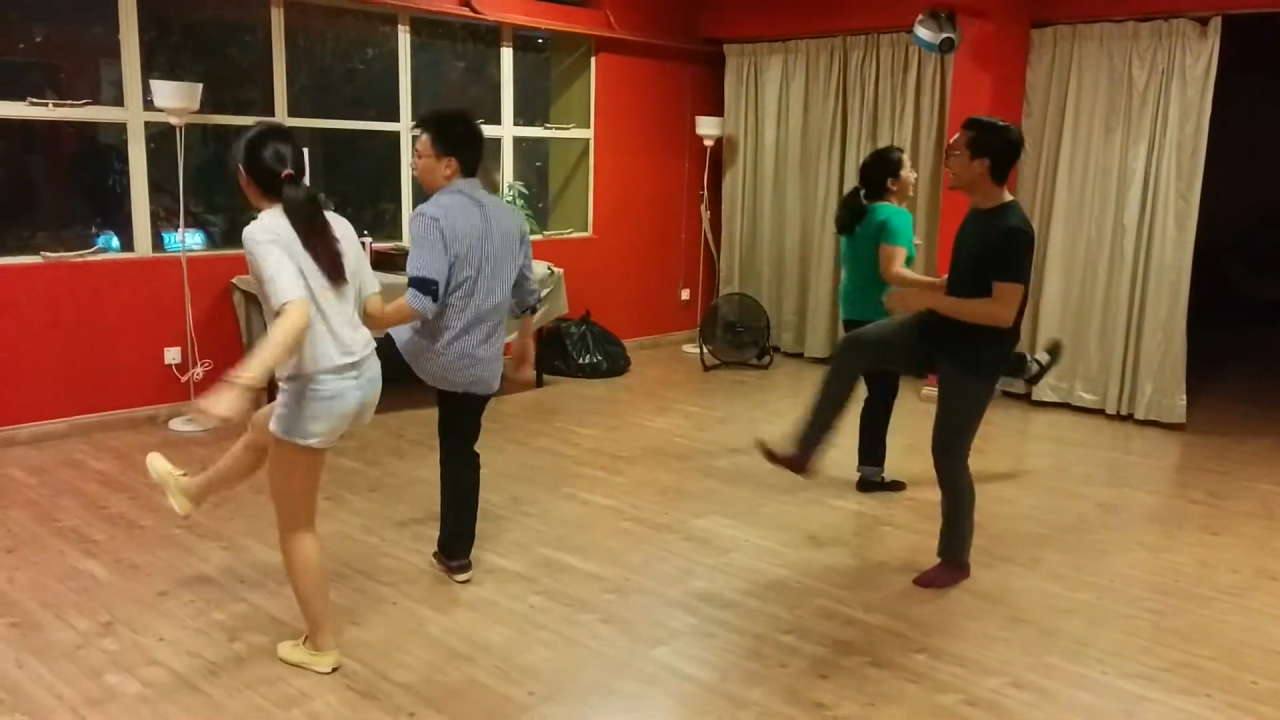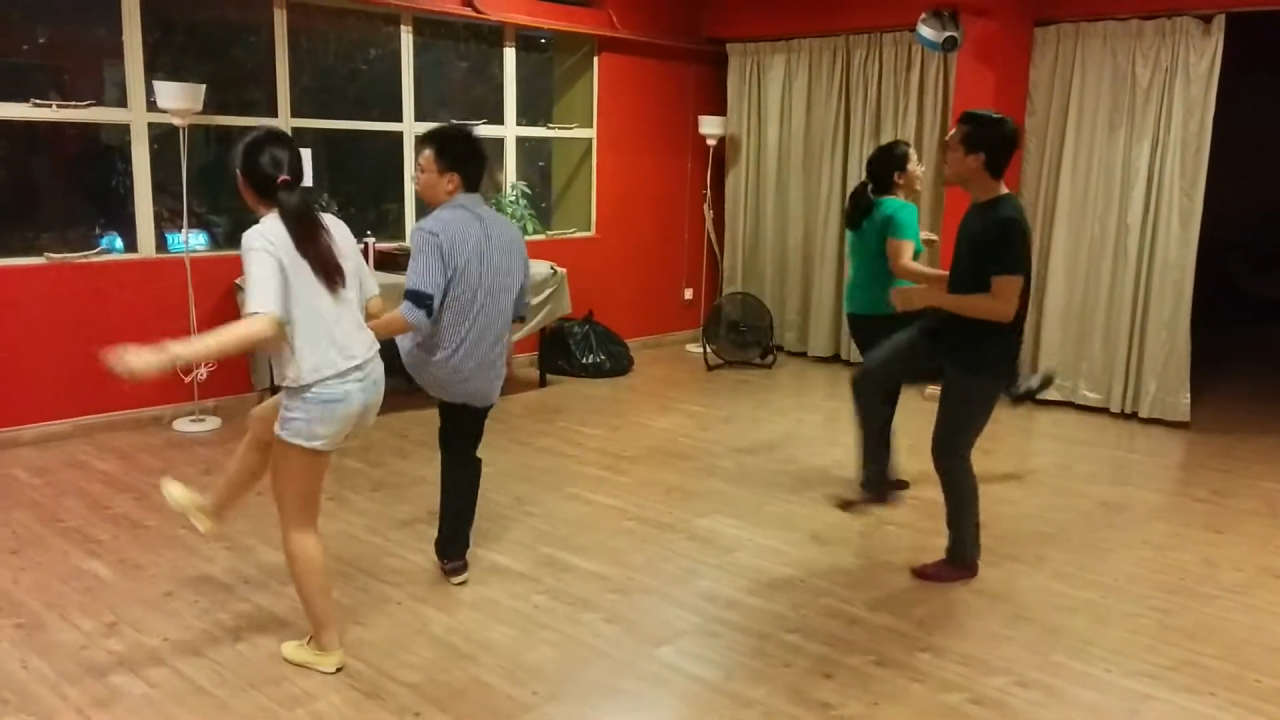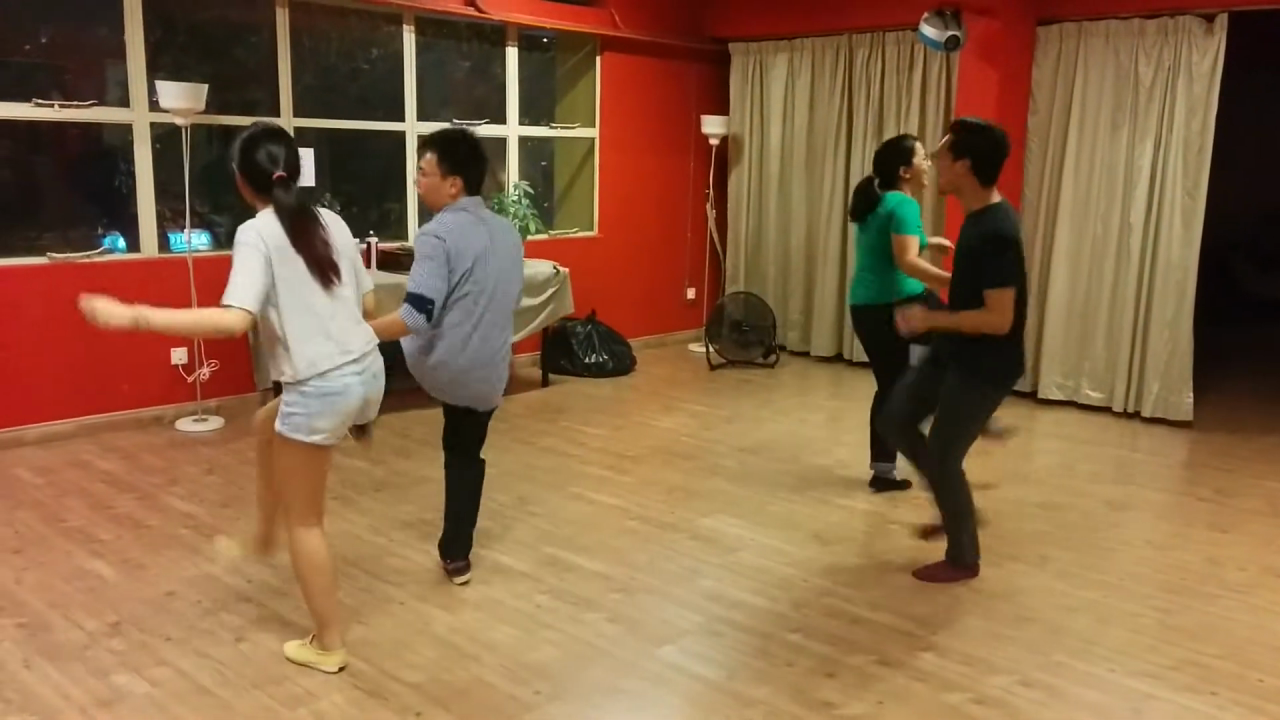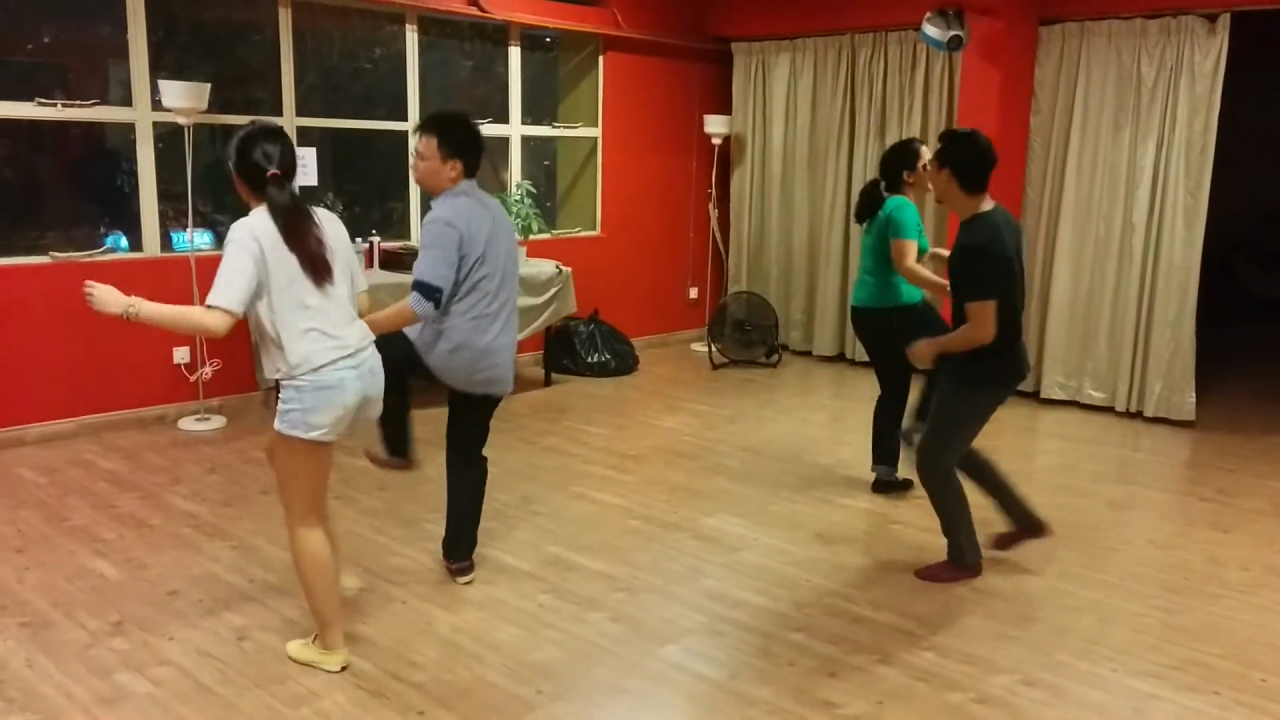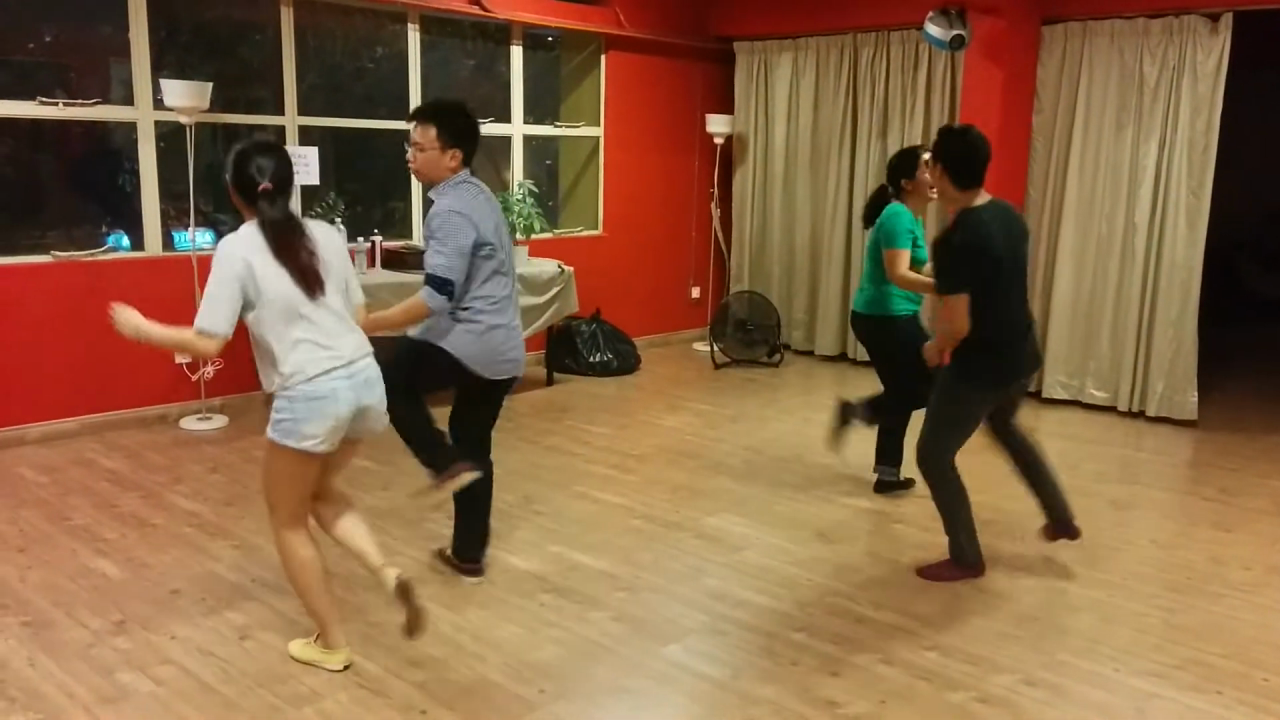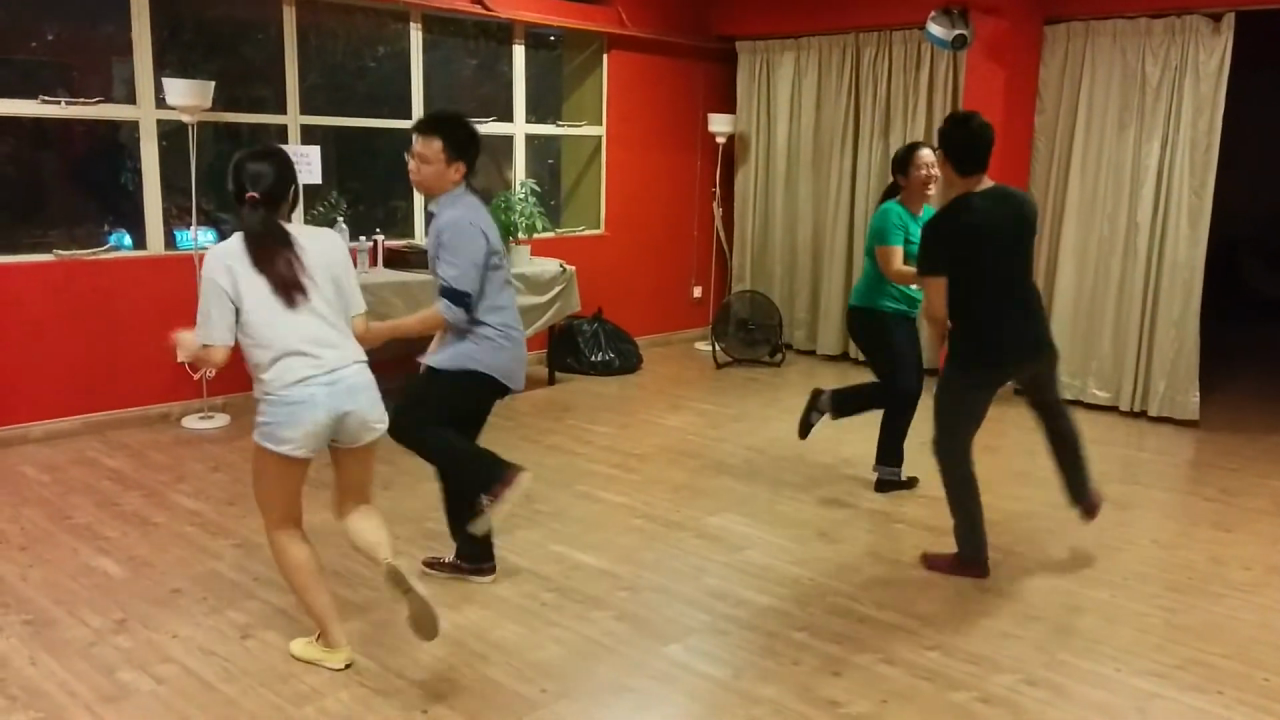
dt=0.1s
person 1, frame 1
left shoulder: (263, 233)
right shoulder: (337, 224)
left elbow: (294, 314)
left wrist: (240, 382)
left hip: (322, 388)
right hip: (365, 373)
left knee: (293, 522)
right knee: (262, 427)
left ankle: (320, 645)
right ankle: (192, 491)
person 1, frame 2
left shoulder: (263, 240)
right shoulder: (335, 228)
left elbow: (262, 325)
left wrist: (164, 355)
left hip: (324, 394)
right hip: (369, 376)
left knee: (298, 523)
right knee: (264, 423)
left ankle: (325, 645)
right ankle: (209, 507)
person 1, frame 3
left shoulder: (256, 234)
right shoulder: (332, 223)
left elbow: (236, 318)
left wrist: (131, 317)
left hip: (321, 388)
right hip: (367, 370)
left knee: (302, 519)
right knee: (271, 428)
left ankle: (328, 644)
right ankle: (263, 543)
person 1, frame 4
left shoulder: (249, 233)
right shoulder: (327, 221)
left elbow: (220, 319)
left wrist: (127, 305)
left hip: (314, 384)
right hip: (366, 367)
left knee: (300, 522)
right knee: (286, 458)
left ankle: (331, 644)
right ankle: (328, 575)
person 1, frame 5
left shoulder: (237, 249)
right shoulder: (327, 236)
left elbow: (207, 341)
left wrist: (142, 329)
left hip: (309, 397)
right hip: (365, 381)
left knee: (288, 523)
right knee: (321, 494)
left ankle: (331, 643)
right ankle: (386, 571)
person 1, frame 6
left shoulder: (221, 260)
right shoulder: (329, 242)
left elbow: (216, 353)
right elbow: (355, 328)
left wrist: (188, 344)
left hip: (288, 402)
right hip: (352, 385)
left knee: (282, 527)
right knee: (354, 505)
left ankle: (332, 641)
right ankle: (392, 564)
person 2, frame 1
left shoulder: (432, 215)
right shoulder: (510, 216)
left elbow: (422, 301)
right elbow: (526, 294)
left wrist: (367, 318)
right wrist: (525, 345)
left hip: (431, 350)
right hip: (483, 363)
left knee: (370, 352)
right knee: (460, 449)
right ankle: (456, 553)
person 2, frame 2
left shoulder: (434, 231)
right shoulder: (511, 232)
left elbow: (418, 314)
right elbow: (518, 307)
left hip: (435, 361)
right hip: (485, 374)
left knee: (366, 334)
right knee: (462, 455)
right ankle: (454, 556)
person 2, frame 3
left shoulder: (438, 234)
right shoulder: (509, 233)
left elbow: (416, 317)
left hip: (441, 365)
right hip: (489, 375)
left knee: (367, 335)
right knee: (465, 457)
right ankle: (457, 556)
person 2, frame 4
left shoulder: (444, 220)
right shoulder: (494, 212)
left elbow: (427, 304)
left wrist: (363, 324)
left hip: (455, 349)
right hip: (495, 358)
left knee: (384, 353)
right knee: (468, 451)
left ankle: (397, 448)
right ankle: (460, 556)
person 2, frame 5
left shoulder: (451, 210)
right shoulder: (480, 198)
left elbow: (438, 296)
left wrist: (369, 323)
left hip: (471, 343)
right hip: (503, 348)
left knee: (391, 374)
right knee: (473, 446)
left ankle: (450, 463)
right ankle: (468, 554)
person 2, frame 6
left shoulder: (460, 223)
right shoulder: (449, 216)
left elbow: (455, 310)
left wrist: (386, 330)
right wrist: (435, 349)
left hip: (484, 350)
right hip: (471, 350)
left knee: (406, 419)
right knee: (444, 437)
left ankle: (496, 477)
right ankle: (473, 556)
person 3, frame 1
left shoulder: (1012, 230)
right shoulder: (977, 214)
left elbow: (1004, 312)
left wrist: (927, 300)
right wrist: (930, 295)
left hip: (975, 357)
right hip: (935, 332)
left knee: (949, 455)
right knee: (854, 348)
left ankle: (955, 561)
right ankle: (803, 452)
person 3, frame 2
left shoulder: (1004, 223)
right shoulder: (981, 208)
left elbow: (1005, 305)
left wrist: (929, 296)
right wrist: (937, 294)
left hip: (983, 356)
right hip: (948, 337)
left knee: (949, 452)
right knee: (869, 377)
left ankle: (962, 558)
right ankle: (876, 481)
person 3, frame 3
left shoulder: (994, 233)
right shoulder: (981, 217)
left elbow: (1000, 320)
left wrist: (930, 320)
left hip: (984, 366)
right hip: (957, 350)
left knee: (943, 455)
right knee: (898, 419)
left ankle: (962, 559)
right ankle: (958, 515)
person 3, frame 4
left shoulder: (974, 243)
right shoulder: (999, 221)
left elbow: (982, 331)
left wrist: (930, 349)
left hip: (980, 372)
right hip: (1003, 363)
left knee: (932, 458)
right knee: (952, 445)
left ankle: (964, 559)
right ankle: (1024, 520)
person 3, frame 5
left shoulder: (953, 241)
right shoulder: (1009, 217)
left elbow: (956, 326)
left wrist: (938, 349)
left hip: (982, 365)
right hip: (1021, 355)
left knee: (932, 454)
right knee: (1005, 429)
left ankle: (966, 558)
right ankle: (1060, 518)
person 3, frame 6
left shoulder: (942, 226)
right shoulder: (1021, 204)
left elbow: (935, 310)
left wrist: (943, 331)
left hip: (976, 354)
right hip: (1032, 341)
left knee: (950, 449)
right knee: (1050, 407)
left ankle: (971, 554)
right ankle: (1083, 495)
person 4, frame 1
left shoulder: (857, 215)
right shoulder: (892, 216)
right elbow: (891, 272)
right wrist: (939, 285)
left hip: (855, 319)
right hip: (885, 319)
left knee: (880, 394)
left ankle: (870, 473)
right ankle: (1030, 367)
person 4, frame 2
left shoulder: (868, 210)
right shoulder: (900, 210)
right elbow: (901, 267)
left wrist: (913, 241)
right wrist: (949, 277)
left hip: (861, 314)
right hip: (893, 312)
left ankle: (875, 474)
person 4, frame 3
left shoulder: (875, 203)
right shoulder: (902, 204)
right elbow: (907, 262)
left wrist: (927, 242)
left hip: (865, 308)
right hip: (898, 303)
left knee: (889, 385)
left ankle: (883, 471)
person 4, frame 4
left shoulder: (884, 207)
right shoulder: (900, 209)
right elbow: (906, 268)
left wrist: (940, 253)
right wrist: (951, 289)
left hip: (868, 309)
right hip: (893, 309)
left knee: (894, 387)
left ankle: (886, 473)
right ankle: (915, 429)
person 4, frame 5
left shoulder: (911, 217)
right shoulder: (898, 217)
right elbow: (897, 276)
left hip: (875, 316)
right hip: (888, 318)
left knee: (904, 389)
right knee: (930, 383)
left ankle: (887, 473)
right ankle: (858, 412)
person 4, frame 6
left shoulder: (929, 216)
right shoulder: (890, 215)
right elbow: (892, 270)
left hip: (903, 314)
right hip: (875, 311)
left knee: (908, 391)
right knee: (902, 388)
left ankle: (888, 472)
right ankle: (827, 403)
